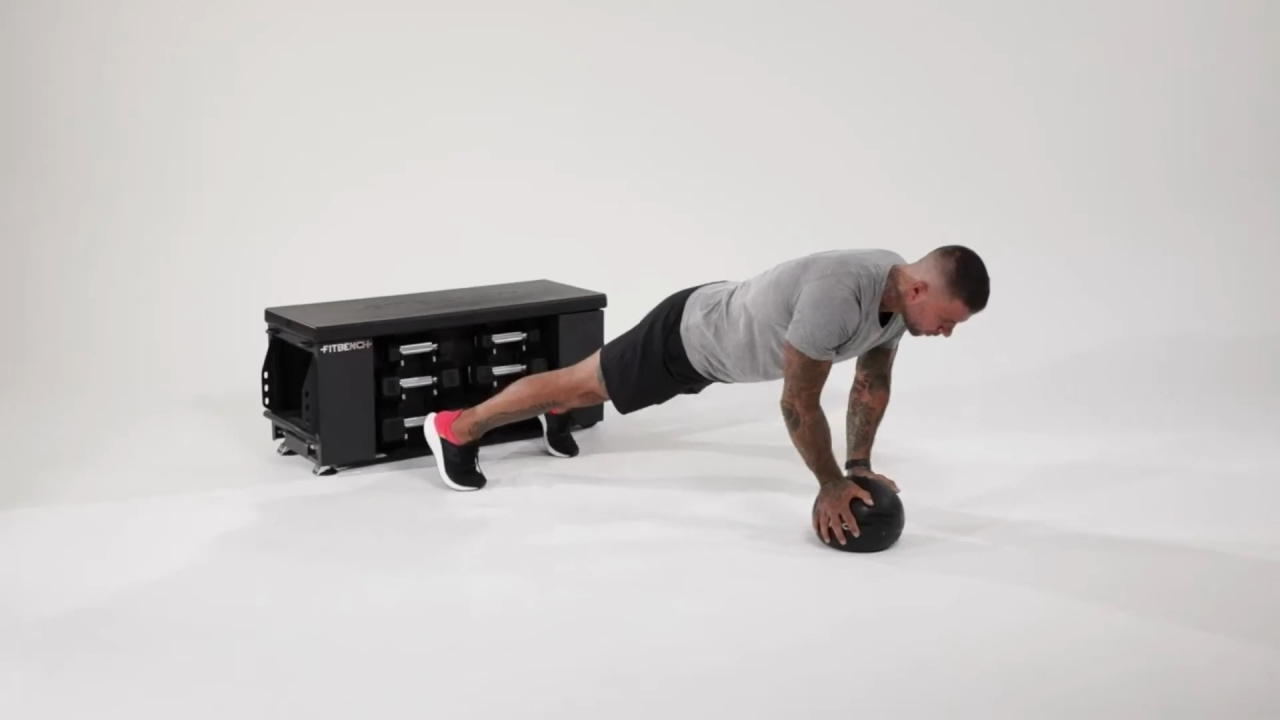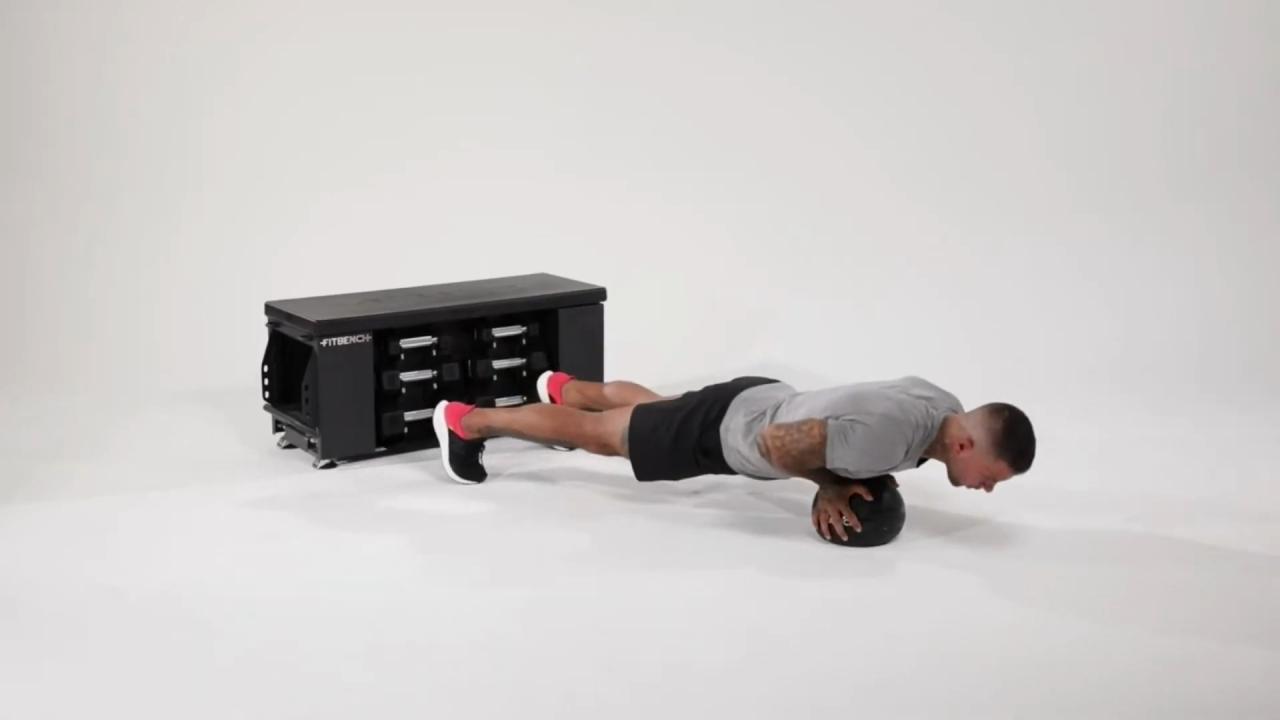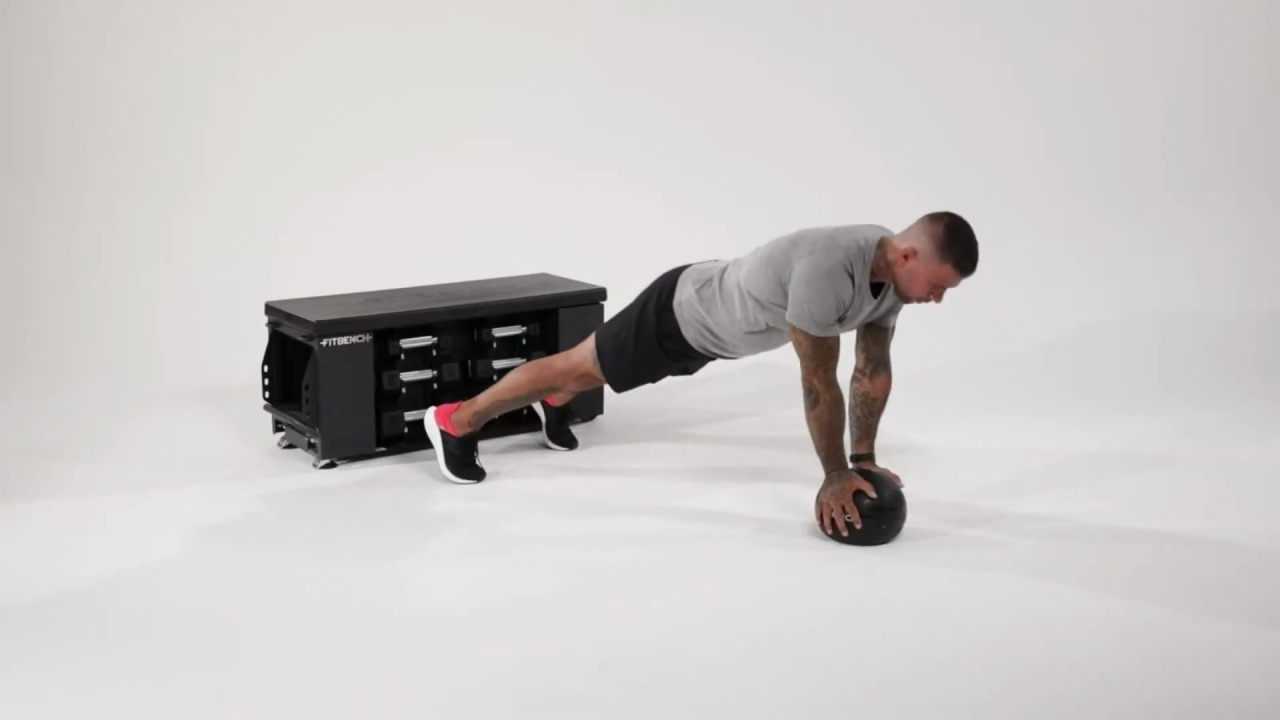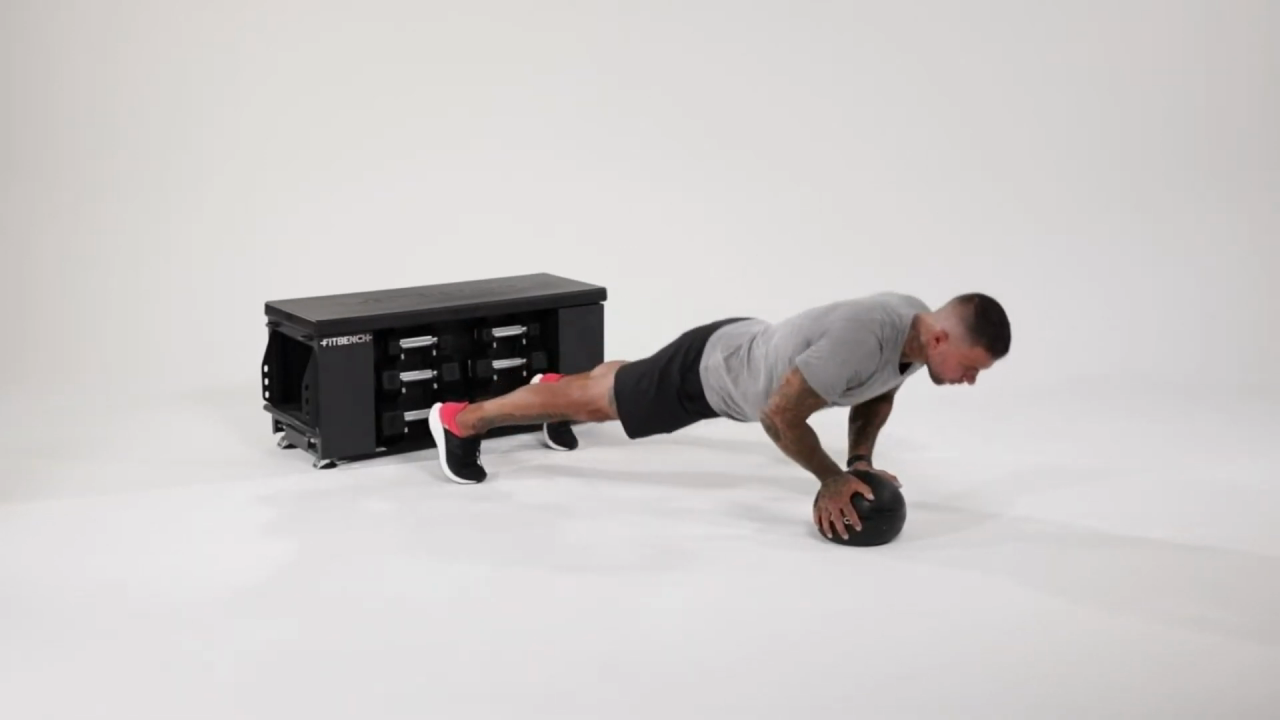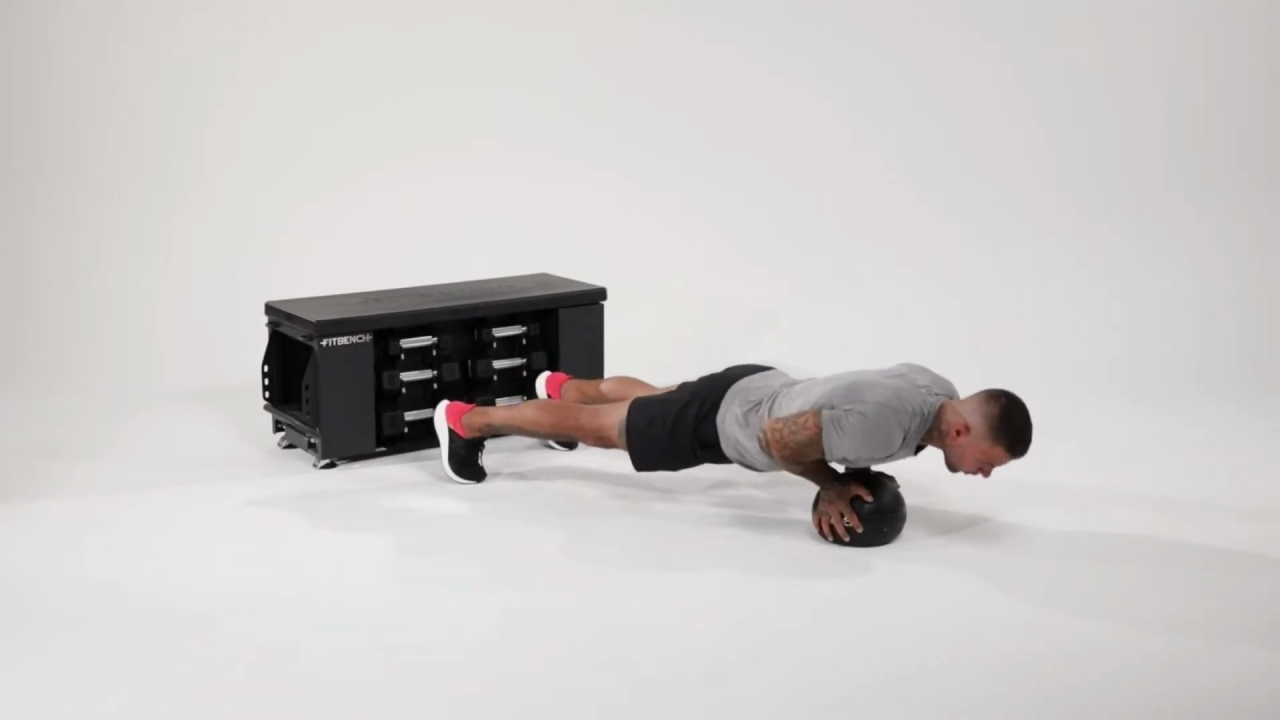
dt=1s
person 1, frame 1
left shoulder: (897, 293)
right shoulder: (837, 297)
left elbow: (873, 383)
right elbow: (798, 404)
left wrist: (860, 465)
right wrist: (831, 486)
left hip: (716, 336)
right hip: (689, 336)
left knee: (597, 384)
right knee: (585, 383)
left ankle: (556, 412)
right ankle: (455, 429)
person 1, frame 2
left shoulder: (942, 406)
right shoulder: (886, 438)
right elbow: (776, 444)
left wrist: (857, 471)
right wrist: (831, 484)
left hip: (760, 400)
right hip: (723, 432)
left knee: (647, 406)
right knee: (599, 434)
left ankle: (563, 387)
right ankle: (464, 421)
person 1, frame 3
left shoulder: (889, 271)
right shoulder: (827, 271)
left elbow: (873, 369)
right elbow: (819, 385)
left wrist: (865, 459)
right wrist: (836, 478)
left hip: (712, 321)
right hip: (682, 311)
left knee: (597, 369)
right knee: (584, 366)
left ankle: (554, 405)
right ankle: (455, 421)
person 1, frame 4
left shoulder: (916, 329)
right shoulder: (859, 341)
left elbow: (876, 393)
right elbow: (779, 417)
left wrist: (861, 462)
right wrist: (832, 481)
left hip: (740, 354)
right hip: (707, 372)
left knee: (623, 381)
right knee: (596, 402)
left ankle: (554, 381)
right ankle: (460, 421)
person 1, frame 5
left shoulder: (940, 394)
right shoulder: (885, 427)
right elbow: (776, 437)
left wrist: (851, 468)
right wrist: (832, 486)
left hip: (759, 389)
right hip: (723, 420)
left knee: (647, 398)
right knee: (598, 427)
left ankle: (563, 385)
right ankle: (465, 419)
